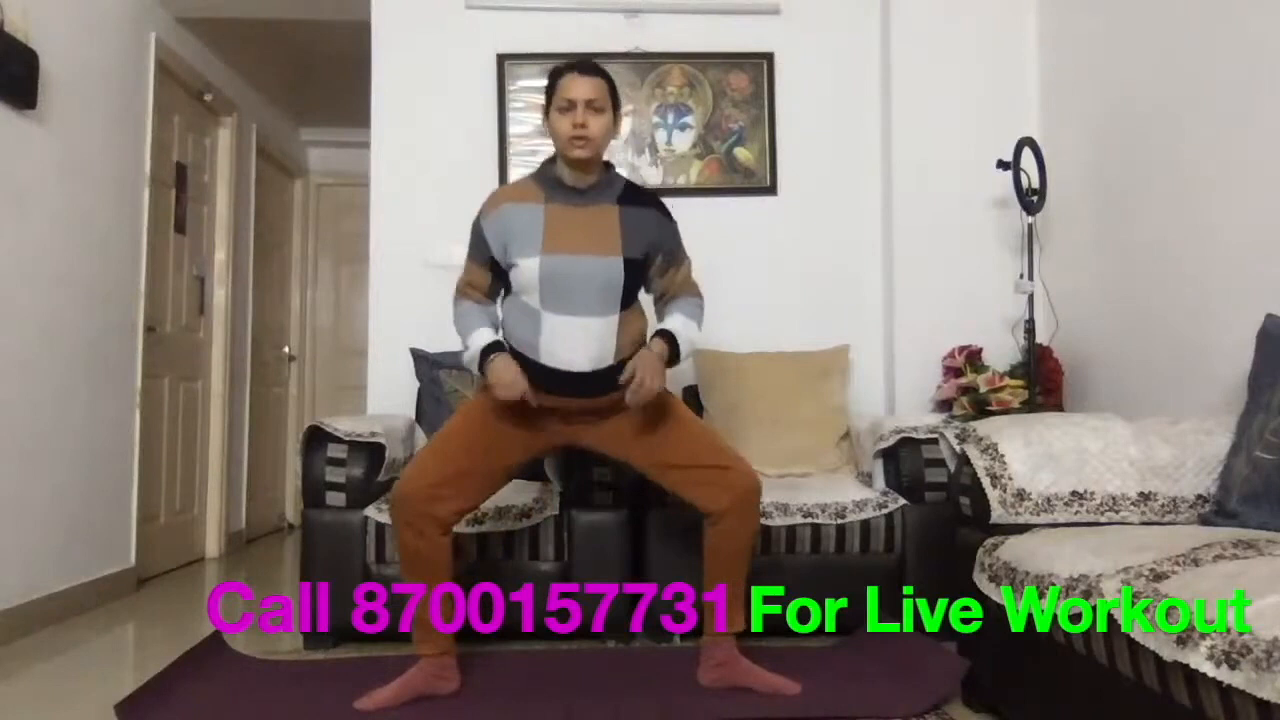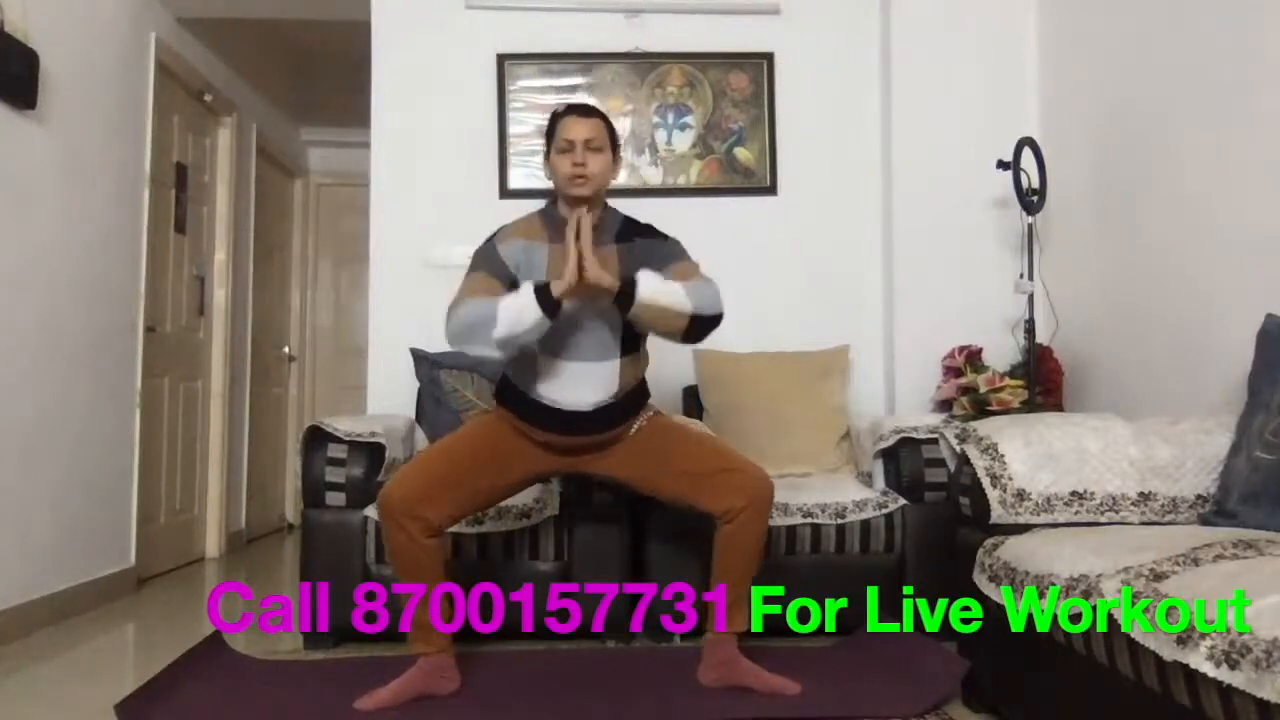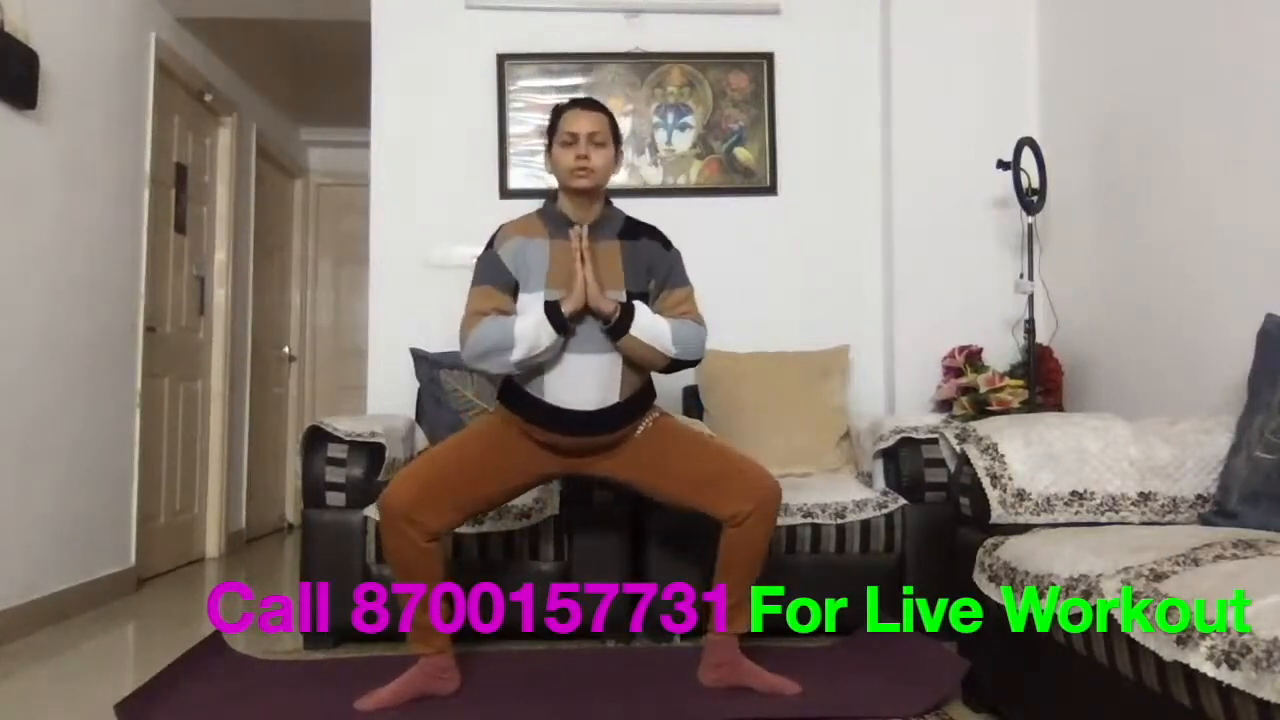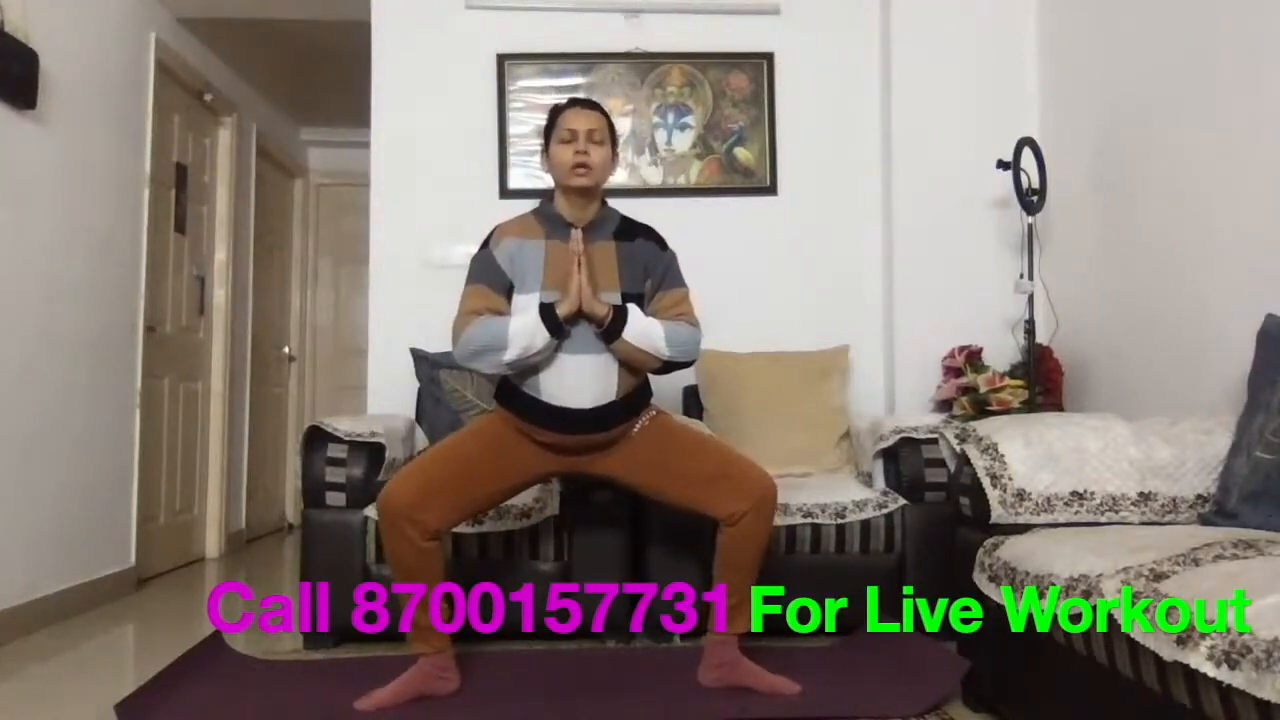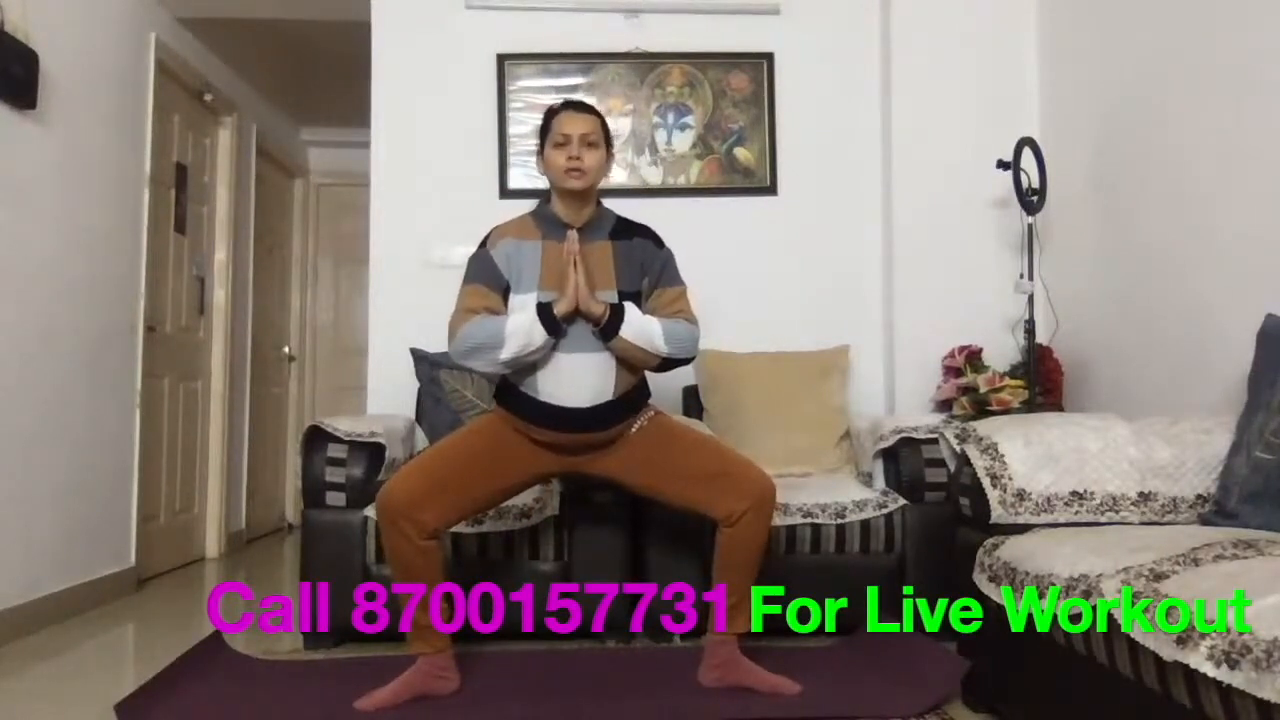
dt=1s
person 1, frame 1
left shoulder: (645, 212)
right shoulder: (505, 208)
left elbow: (684, 297)
right elbow: (470, 297)
left wrist: (664, 347)
right wrist: (491, 358)
left hip: (622, 398)
right hip: (523, 394)
left knee: (737, 489)
right knee: (415, 498)
left ankle: (720, 653)
right ankle: (435, 661)
person 1, frame 2
left shoulder: (647, 244)
right shoulder: (512, 243)
left elbow: (705, 311)
right elbow: (464, 327)
left wrist: (610, 284)
right wrist: (554, 290)
left hip: (623, 425)
right hip: (522, 425)
left knee: (749, 491)
right knee: (403, 503)
left ankle: (722, 653)
right ankle: (434, 661)
person 1, frame 3
left shoulder: (649, 246)
right shoulder: (513, 242)
left elbow: (689, 345)
right elbow: (478, 346)
left wrist: (612, 310)
right wrist: (562, 309)
left hip: (629, 427)
right hip: (526, 427)
left knee: (756, 495)
right knee: (402, 506)
left ankle: (723, 654)
right ankle: (434, 662)
person 1, frame 4
left shoulder: (645, 246)
right shoulder: (508, 242)
left elbow: (684, 345)
right elbow: (470, 345)
left wrist: (606, 315)
right wrist: (557, 311)
left hip: (626, 427)
right hip: (523, 426)
left knee: (752, 494)
right knee: (402, 505)
left ankle: (723, 654)
right ankle: (434, 662)
person 1, frame 5
left shoulder: (642, 246)
right shoulder: (504, 244)
left elbow: (683, 343)
right elbow: (467, 344)
left wrist: (603, 312)
right wrist: (554, 310)
left hip: (624, 427)
right hip: (523, 427)
left knee: (751, 494)
right knee: (401, 504)
left ankle: (723, 654)
right ankle: (433, 661)
